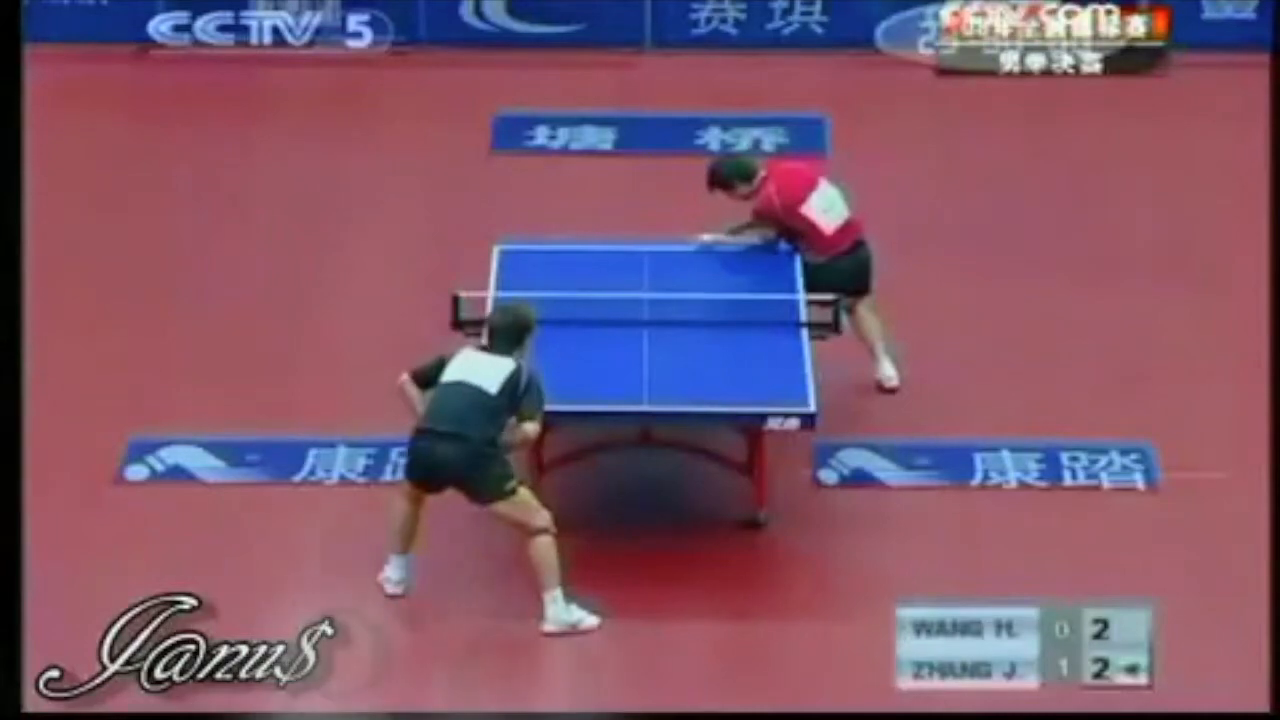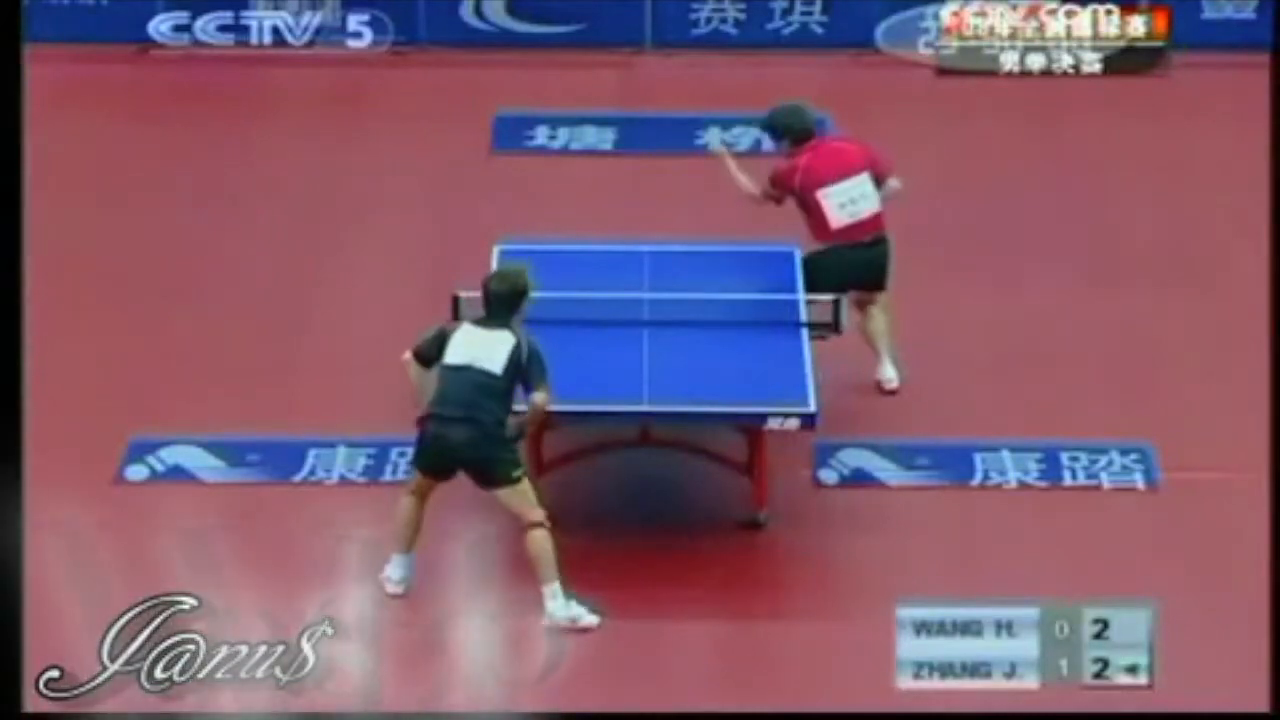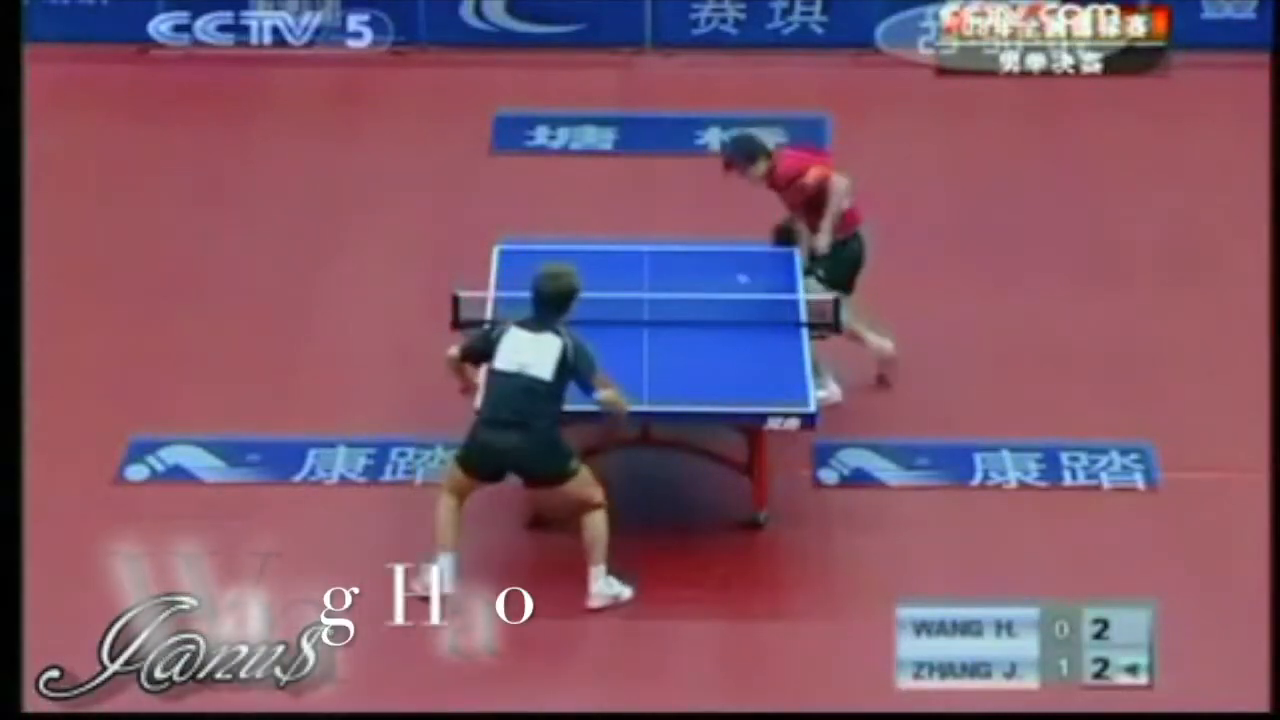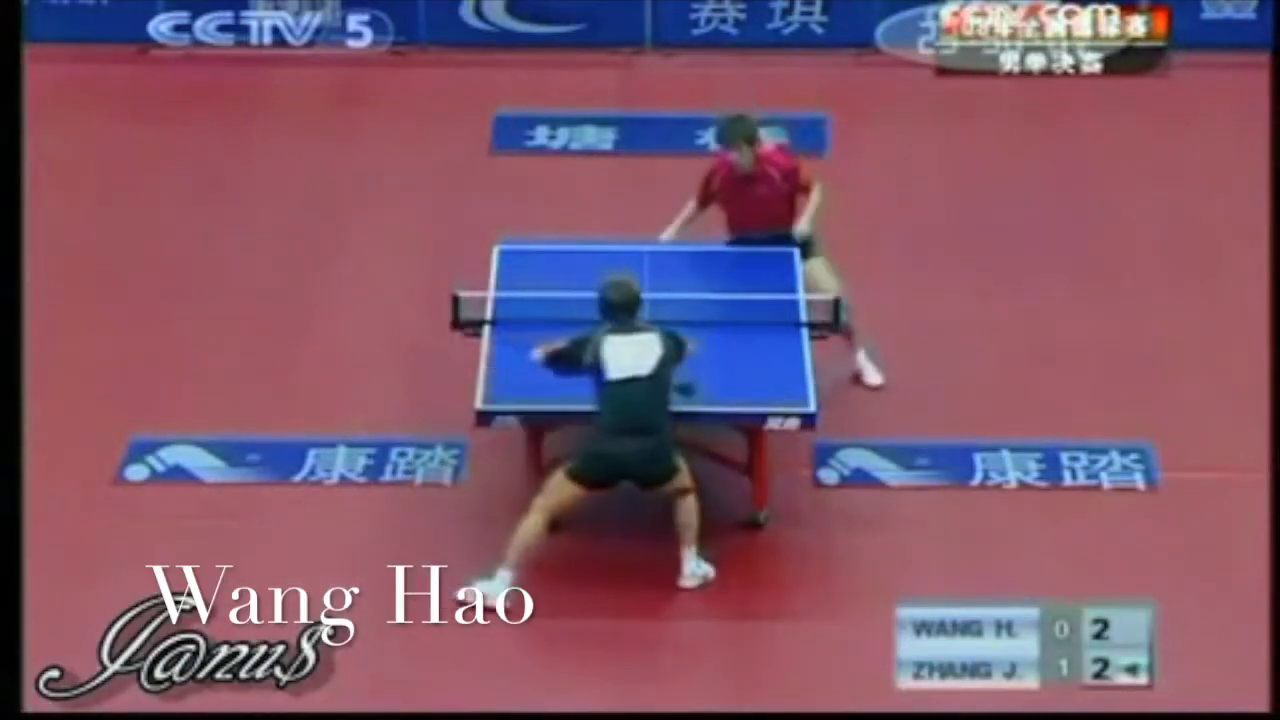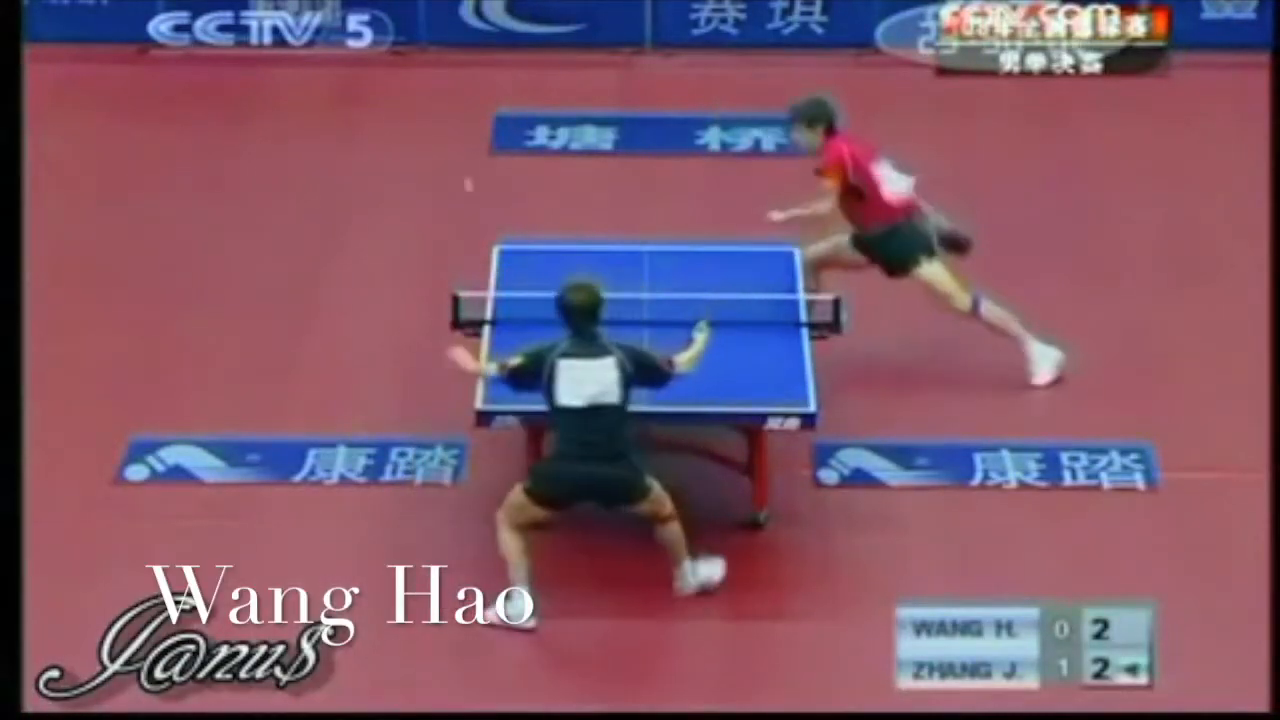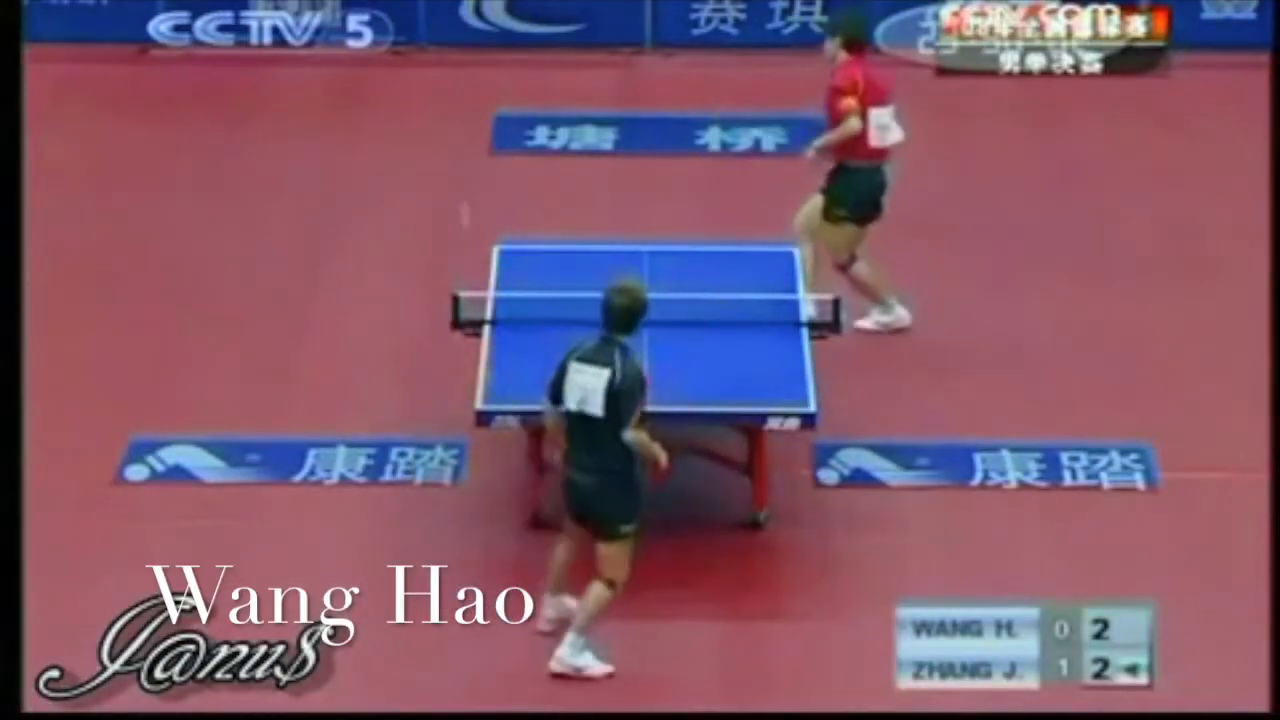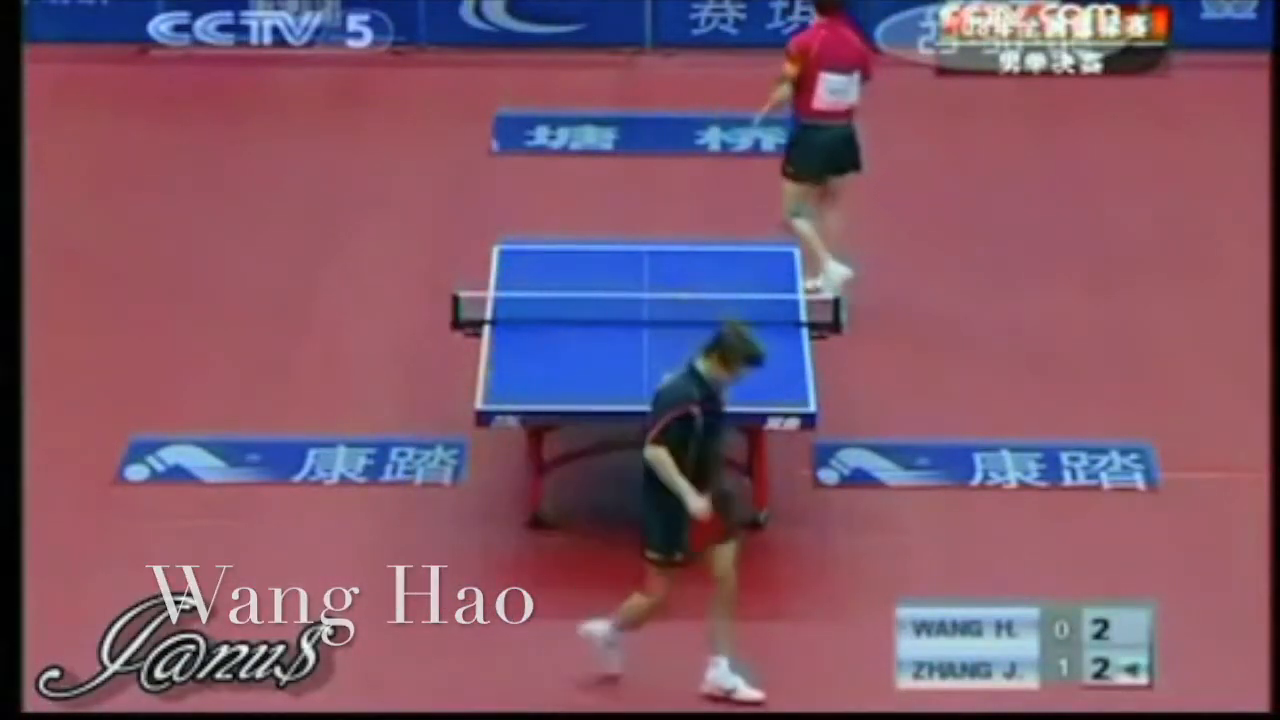
dt=0.5s
person 1, frame 1
left shoulder: (458, 357)
right shoulder: (522, 375)
left elbow: (406, 381)
right elbow: (530, 430)
left hip: (426, 445)
right hip: (473, 456)
left knee: (409, 495)
right knee: (540, 523)
left ankle: (395, 574)
right ankle: (557, 612)
person 1, frame 2
left shoulder: (455, 331)
right shoulder: (523, 345)
left elbow: (411, 359)
right elbow: (540, 400)
left wrist: (425, 409)
right wrist: (521, 428)
left hip: (437, 431)
right hip: (484, 438)
left knee: (416, 492)
right knee: (534, 518)
left ankle: (397, 572)
right ankle: (556, 605)
person 1, frame 3
left shoulder: (503, 332)
right shoulder: (570, 345)
left elbow: (454, 356)
right elbow: (601, 393)
left wrist: (467, 383)
right wrist: (622, 404)
left hip: (487, 438)
right hip: (537, 444)
left knee: (451, 493)
right knee: (593, 501)
left ankle: (443, 574)
right ankle: (600, 586)
person 1, frame 4
left shoulder: (593, 342)
right shoulder: (662, 339)
left elbow: (542, 356)
right elbow: (684, 349)
left wrist: (548, 352)
left hip: (605, 448)
right hip: (653, 448)
left knee: (542, 508)
right knee: (685, 489)
left ankle: (497, 586)
right ankle: (692, 567)
person 1, frame 5
left shoulder: (547, 357)
right shoulder: (624, 357)
left elbow: (498, 372)
right elbow: (680, 367)
left wrist: (470, 363)
right wrist: (701, 340)
left hip: (563, 469)
right hip: (616, 469)
left knee: (508, 520)
right knee: (664, 511)
left ankle: (518, 606)
right ankle: (689, 575)
person 1, frame 6
left shoulder: (575, 356)
right shoulder: (629, 372)
left elbow: (551, 412)
right elbow: (631, 435)
left wrist: (557, 447)
right wrist: (656, 453)
left hip: (577, 474)
right hip: (613, 482)
left knee: (571, 538)
right knee: (612, 575)
left ankle: (553, 606)
right ankle: (570, 652)
person 1, frame 7
left shoulder: (710, 386)
right shoulder: (676, 394)
right elbow: (654, 450)
right wrist: (689, 496)
left hip: (706, 502)
right hip: (675, 508)
left knee: (725, 585)
right knee: (655, 596)
left ankle: (718, 672)
right ankle: (605, 633)
person 2, frame 1
left shoulder: (767, 201)
right shoulder: (791, 167)
left elbow: (760, 238)
left wrist: (717, 238)
left hip: (828, 266)
right hip: (858, 250)
right knee: (859, 306)
right ankle: (885, 368)
person 2, frame 2
left shoulder: (791, 170)
right shoulder: (856, 149)
left elbow: (758, 194)
right elbow: (893, 186)
left wrist: (727, 158)
left hip: (837, 257)
right hip: (876, 248)
right knee: (870, 304)
right ankle: (886, 369)
person 2, frame 3
left shoulder: (788, 171)
right shoulder: (779, 168)
left elbow: (839, 185)
left wrist: (823, 233)
right wrist: (793, 219)
left hip: (839, 248)
right hip: (830, 243)
left ankle: (826, 387)
right ankle: (878, 345)
person 2, frame 4
left shoulder: (782, 164)
right shoulder: (718, 174)
left elbow: (812, 190)
right elbow: (698, 203)
left wrist: (804, 221)
right wrist: (671, 232)
left hip: (788, 239)
right hip: (745, 244)
left knee: (833, 297)
left ankle: (859, 358)
person 2, frame 5
left shoulder: (833, 155)
right shoulder: (850, 148)
left elbow: (828, 206)
right elbow: (900, 184)
left wrist: (787, 215)
right wrist: (936, 221)
left hip: (901, 236)
right hip: (877, 236)
left knee: (959, 300)
right knee: (809, 259)
left ankle: (1038, 351)
person 2, frame 6
left shoulder: (845, 78)
right shoulder: (870, 77)
left elbow: (853, 126)
right elbow: (887, 130)
left wrist: (820, 143)
left hip: (857, 176)
right hip: (854, 172)
left knee: (842, 257)
right knee: (803, 225)
left ankle: (891, 311)
person 2, frame 7
left shoulder: (804, 42)
right shoulder: (856, 43)
left elbow: (786, 90)
right elbow: (863, 82)
left wrist: (763, 111)
left hip: (811, 134)
right hip: (843, 133)
left knee: (792, 214)
right knee: (826, 205)
left ankle: (831, 267)
right ankle: (823, 276)
